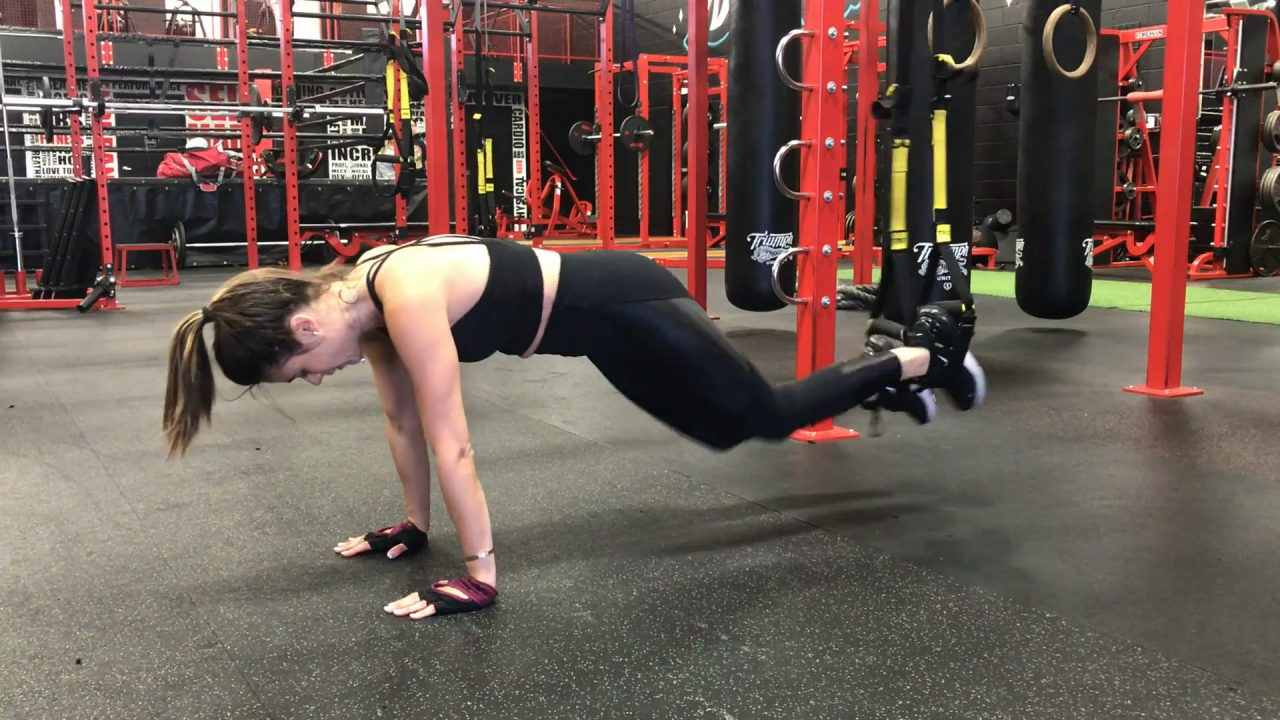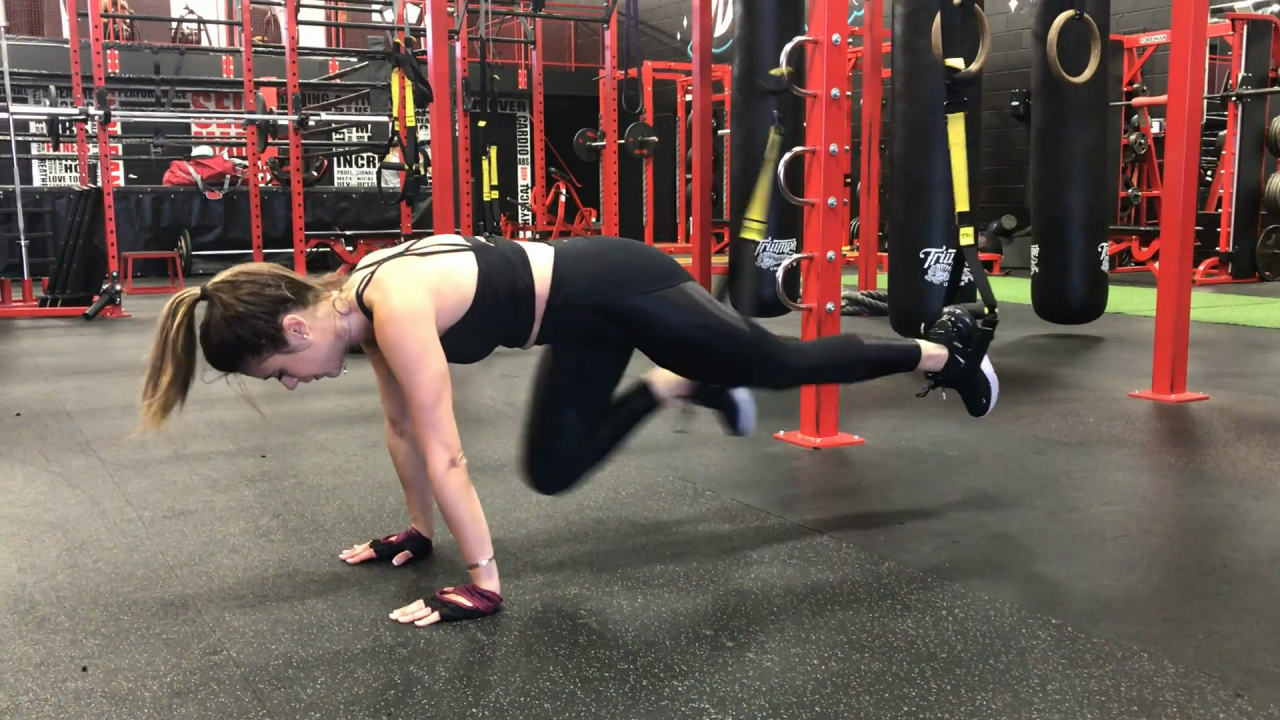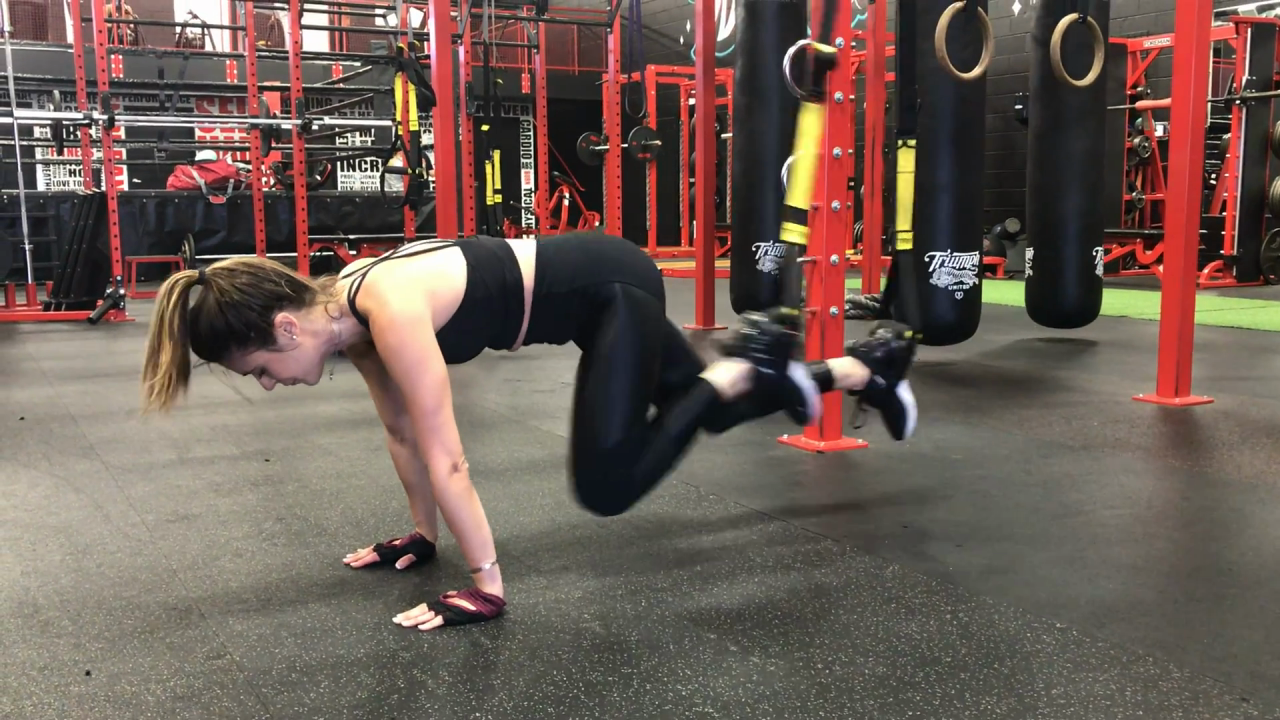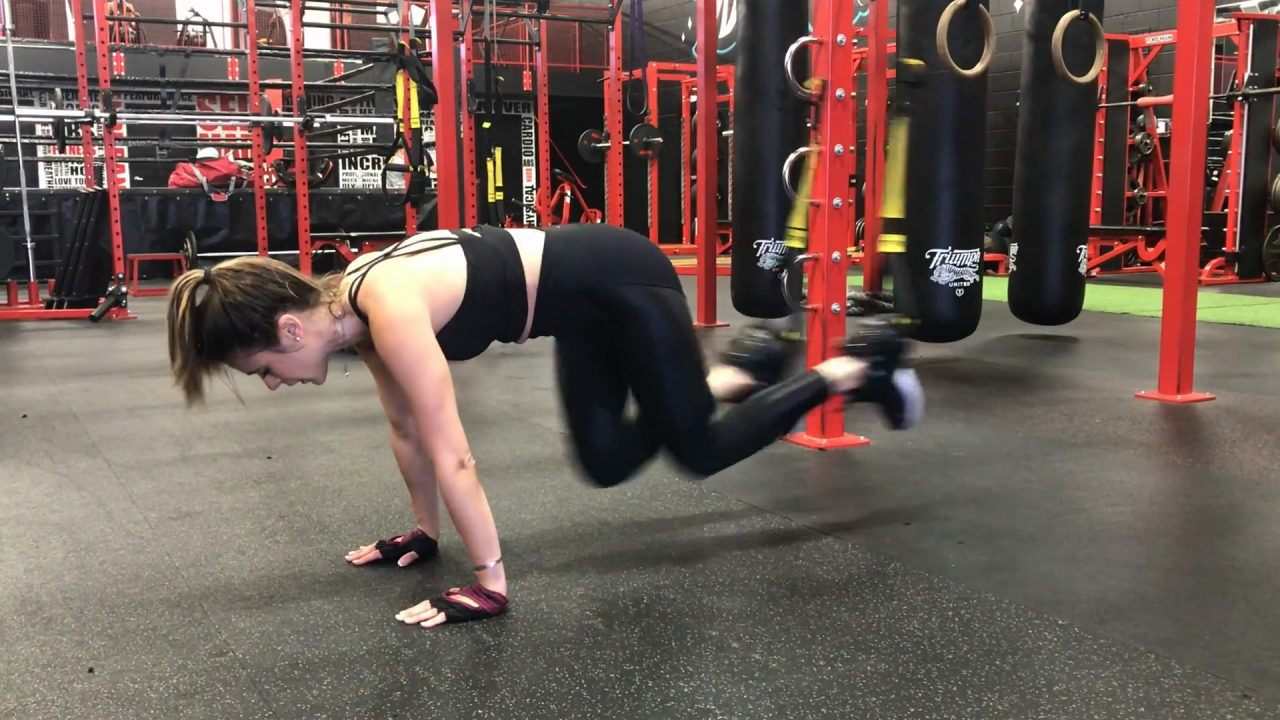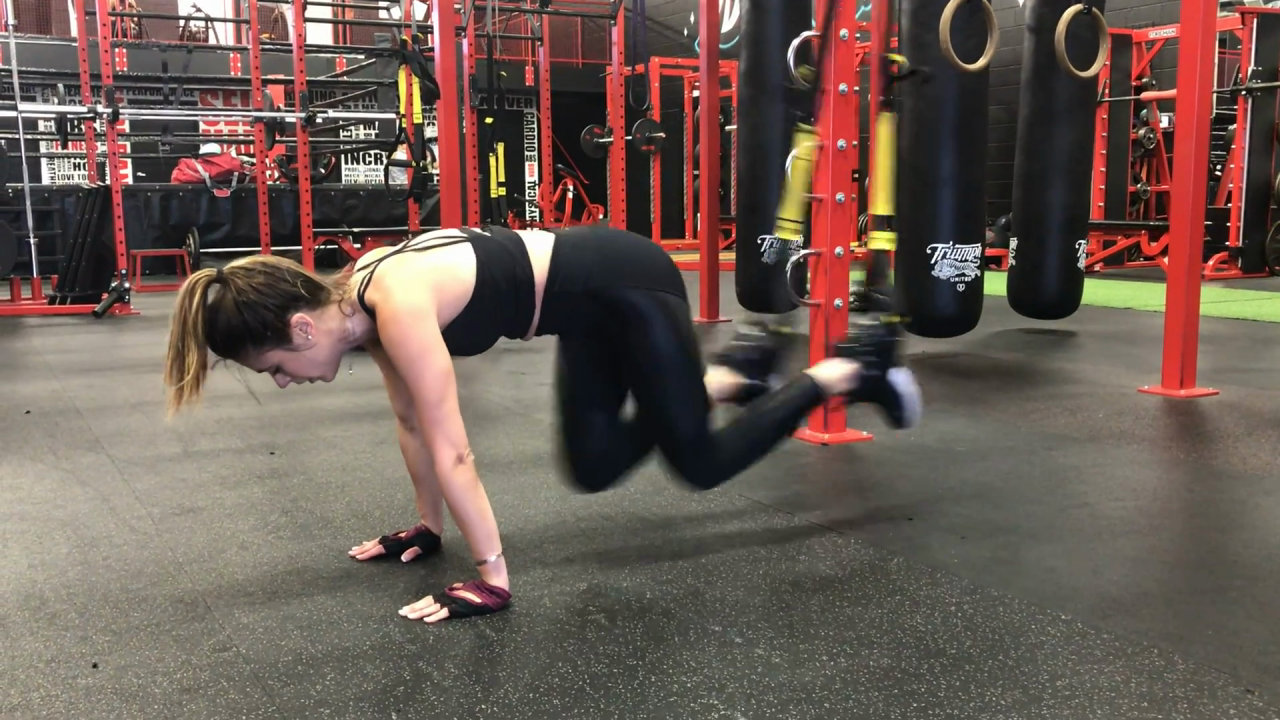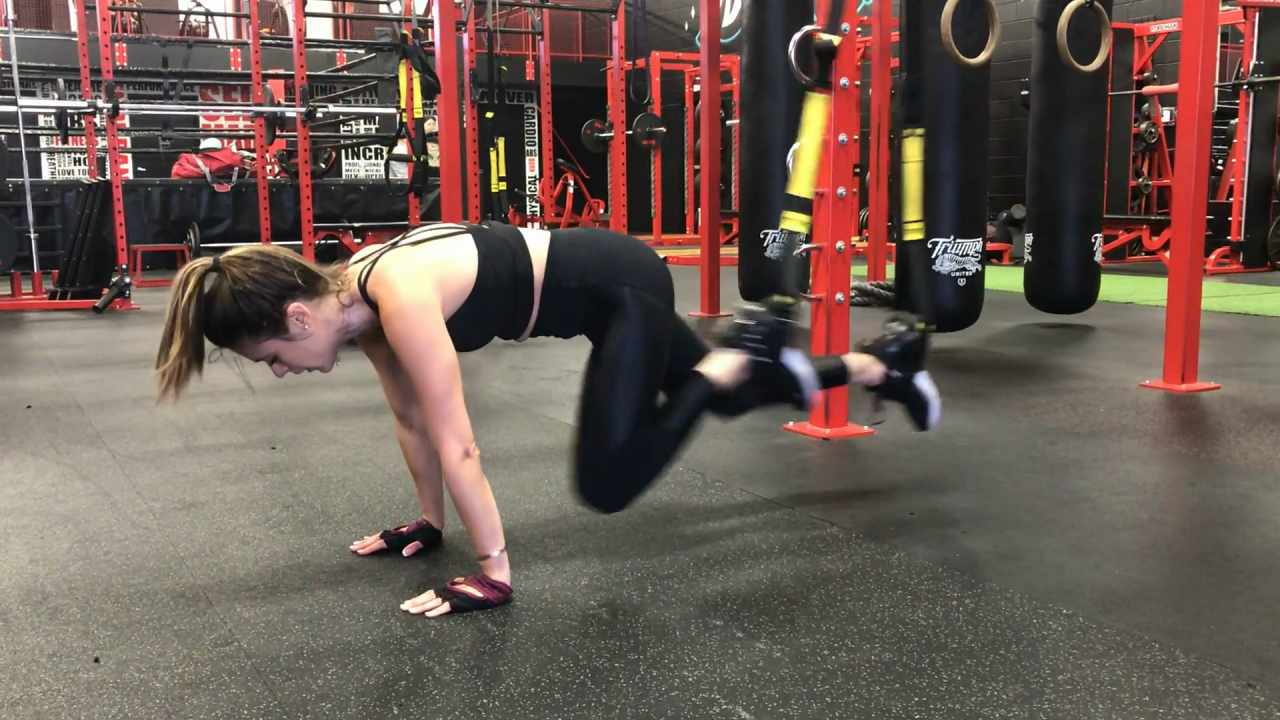
dt=0.5s
person 1, frame 1
left shoulder: (403, 297)
right shoulder: (361, 298)
left elbow: (450, 441)
right elbow: (402, 420)
left wrist: (481, 573)
right wrist: (414, 524)
left hip: (625, 307)
right hip: (601, 327)
left knee: (764, 415)
right knee: (728, 427)
left ankle: (921, 357)
right ankle: (877, 369)
person 1, frame 2
left shoulder: (394, 310)
right shoulder: (359, 301)
left elbow: (443, 455)
right elbow: (402, 428)
left wrist: (483, 580)
right wrist: (418, 530)
left hip: (620, 289)
right hip: (585, 302)
left knee: (784, 364)
right knee: (551, 470)
left ankle: (946, 351)
right ankle: (683, 385)
person 1, frame 3
left shoulder: (387, 312)
right shoulder: (348, 310)
left elbow: (444, 458)
right elbow: (401, 430)
left wrist: (486, 585)
right wrist: (422, 534)
left hip: (610, 286)
right hip: (582, 290)
left knee: (606, 486)
right knee: (705, 414)
left ankle: (742, 366)
right ankle: (865, 369)
person 1, frame 4
left shoulder: (388, 310)
right shoulder: (344, 302)
left elbow: (448, 452)
right elbow: (404, 428)
left wrist: (488, 582)
right wrist: (424, 532)
left hip: (616, 286)
right hip: (580, 290)
left knee: (701, 450)
right knee: (607, 462)
left ankle: (853, 366)
right ankle: (738, 369)
person 1, frame 5
left shoulder: (394, 308)
right shoulder: (354, 302)
left elbow: (450, 449)
right elbow: (412, 423)
left wrist: (492, 576)
right wrist: (427, 527)
left hip: (622, 287)
right hip: (590, 289)
left knee: (701, 462)
right knee: (593, 470)
left ankle: (850, 369)
right ankle: (729, 374)
person 1, frame 6
left shoulder: (398, 300)
right shoulder: (355, 296)
left elbow: (455, 444)
right elbow: (410, 418)
left wrist: (494, 571)
right wrist: (429, 521)
left hip: (618, 283)
right hip: (586, 284)
left knee: (606, 483)
right knee: (726, 400)
left ankle: (736, 359)
right ankle: (887, 365)
